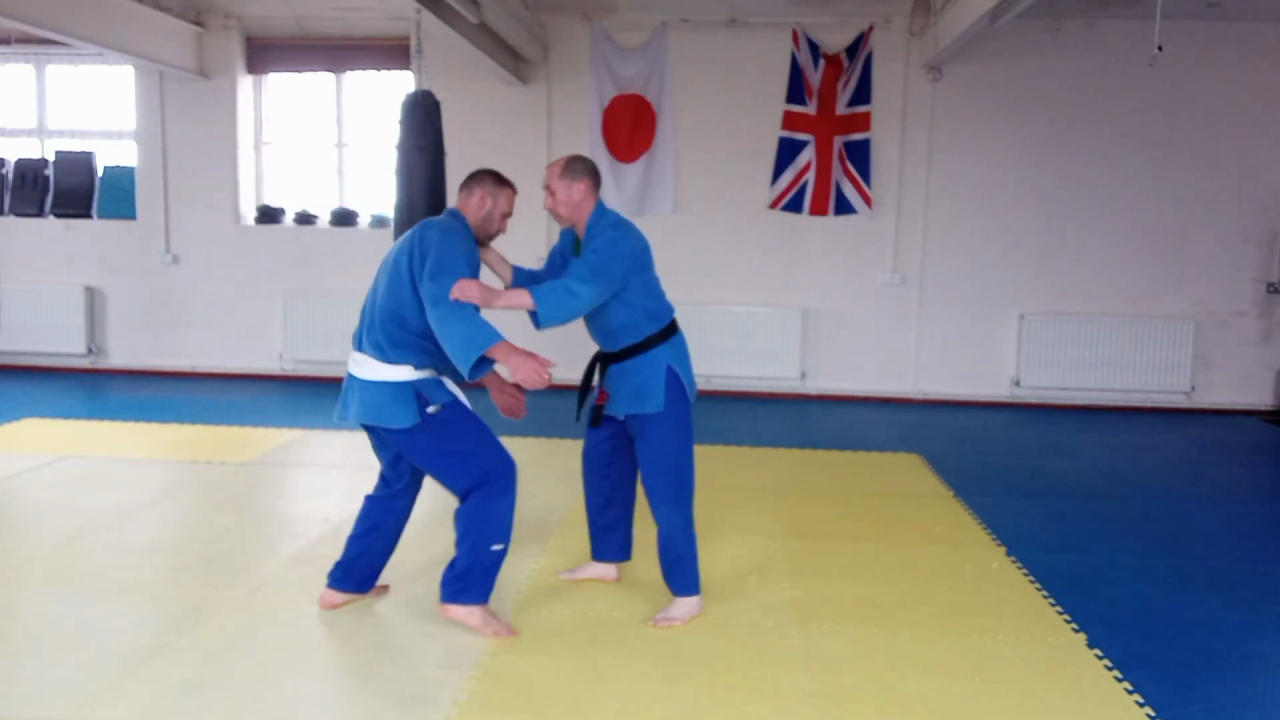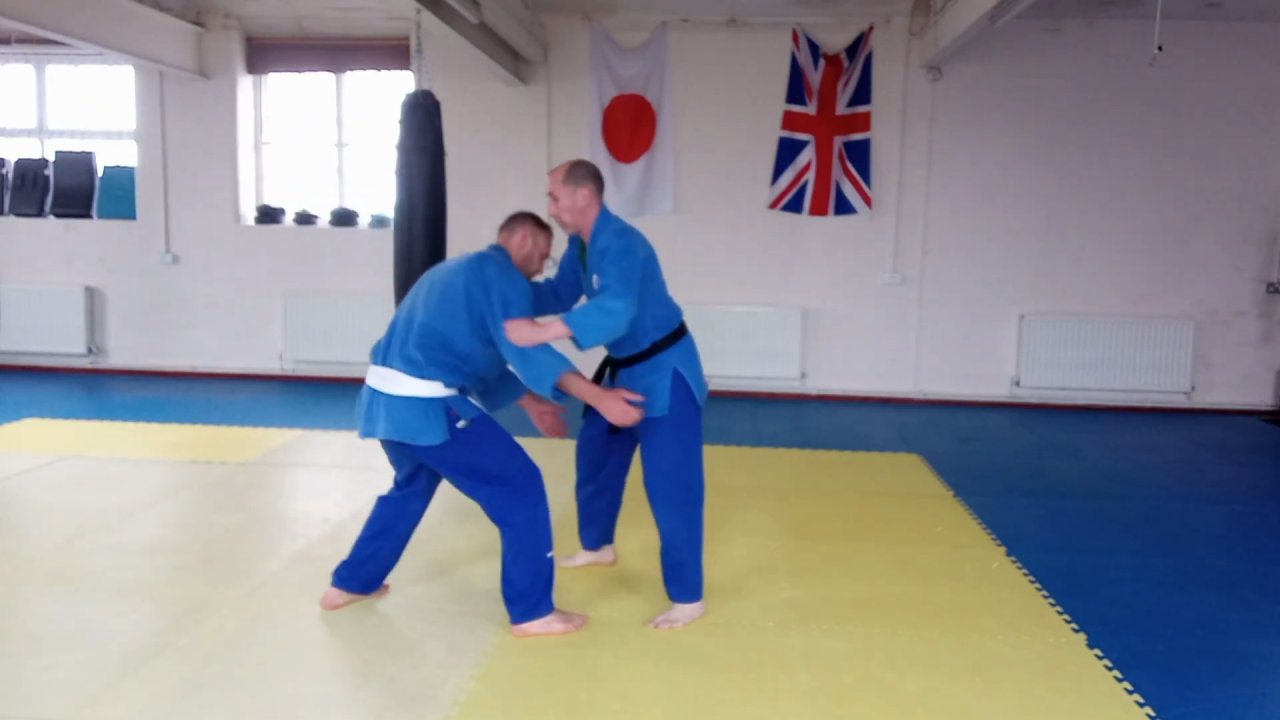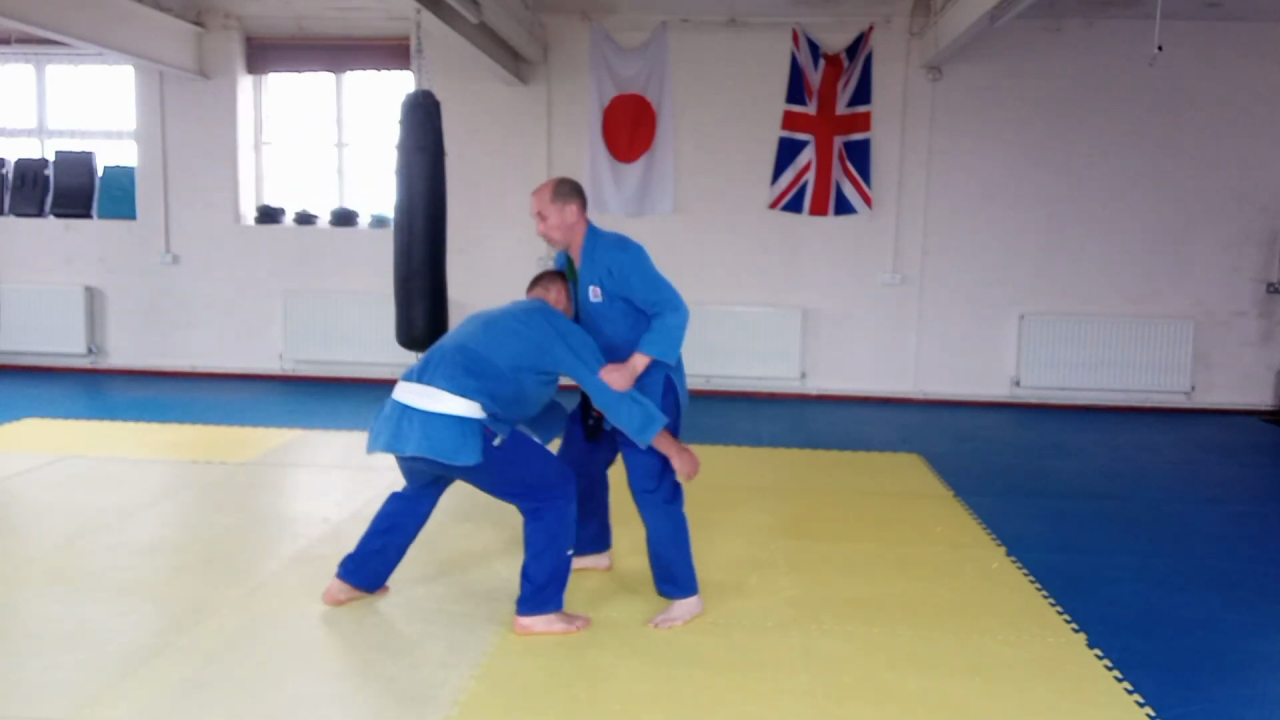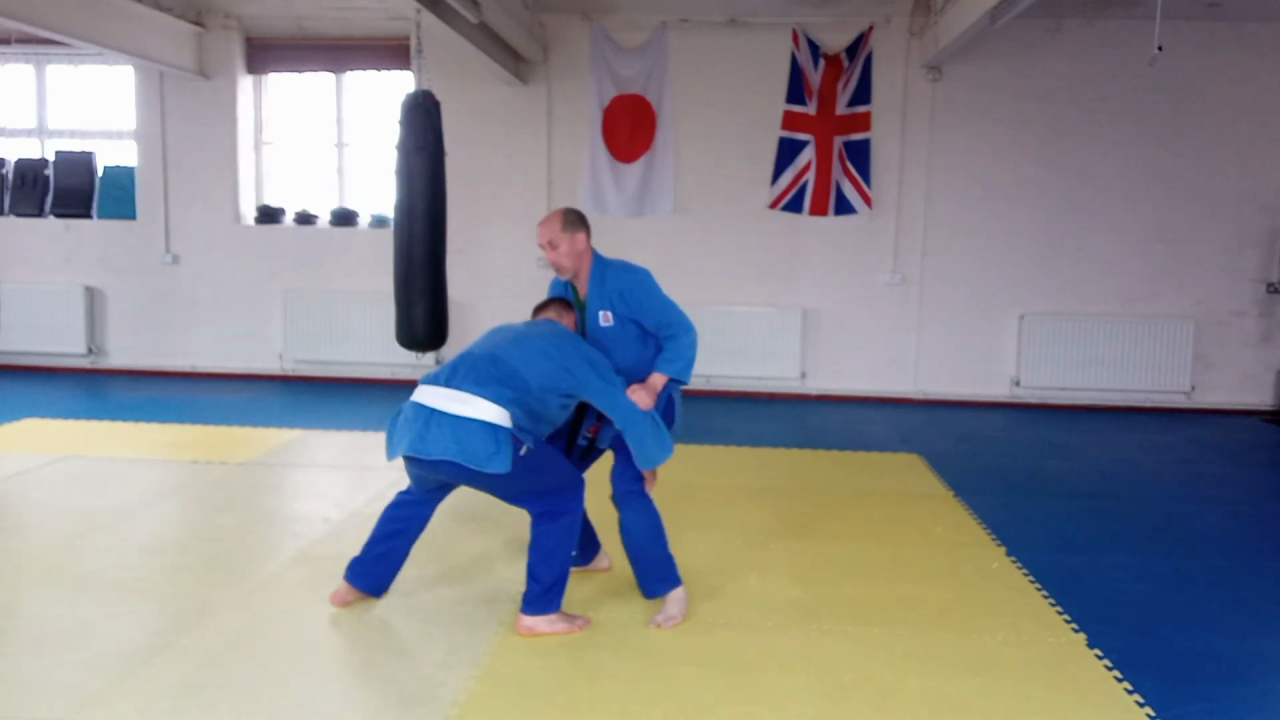
dt=0.3s
person 1, frame 1
left shoulder: (616, 238)
right shoulder: (573, 239)
left elbow: (574, 294)
right elbow: (541, 282)
left wrist: (494, 299)
right wrist: (486, 255)
left hip: (656, 368)
right hip: (619, 367)
left knee: (665, 481)
right knee: (603, 464)
left ankle: (687, 594)
right ankle: (608, 560)
person 1, frame 2
left shoulder: (621, 244)
right shoulder: (580, 245)
left elbow: (615, 310)
right elbow: (559, 294)
left wrist: (540, 332)
left hip: (665, 371)
right hip: (626, 369)
left knee: (671, 484)
right knee: (596, 453)
left ankle: (688, 598)
right ankle: (598, 545)
person 1, frame 3
left shoulder: (619, 254)
right shoulder: (564, 262)
left elbow: (672, 312)
left wrist: (632, 368)
left hip: (649, 379)
right hip: (609, 379)
left knee: (650, 483)
right knee: (576, 462)
left ankle: (685, 595)
right ankle: (593, 550)
person 1, frame 4
left shoulder: (629, 281)
right shoulder: (559, 290)
left elbow: (681, 334)
left wrist: (651, 387)
left hip: (645, 400)
right hip: (598, 402)
left knee: (627, 488)
left ankle: (671, 590)
right ankle: (588, 555)
person 2, frame 1
left shoulder: (429, 238)
right shoulder: (447, 238)
right elbow: (448, 313)
left wrist: (491, 380)
right wrist: (511, 357)
left hip: (371, 384)
right hip: (402, 389)
left knee: (399, 480)
right knee: (492, 474)
left ankle: (347, 583)
right ankle: (463, 596)
person 2, frame 2
left shoulder: (459, 269)
right shoulder: (500, 273)
right elbow: (522, 346)
left wrist: (529, 402)
right wrist: (595, 395)
left hip: (386, 397)
right hip: (428, 406)
left knee: (412, 486)
right knee: (519, 489)
left ankle: (350, 583)
right ankle: (531, 612)
person 2, frame 3
left shoulder: (492, 319)
right shoulder: (554, 326)
right elbow: (612, 393)
right wrist: (673, 448)
left hip: (405, 415)
right hip: (456, 427)
left knee: (418, 492)
right knee: (552, 491)
left ankle: (353, 579)
right ankle: (537, 611)
person 2, frame 4
left shoulder: (504, 334)
right shoulder: (573, 348)
right elbow: (631, 414)
right wrist: (650, 466)
left hip: (419, 419)
right hip: (476, 436)
left knee: (422, 492)
right knee: (563, 494)
left ankle: (359, 582)
right ankle: (539, 611)
